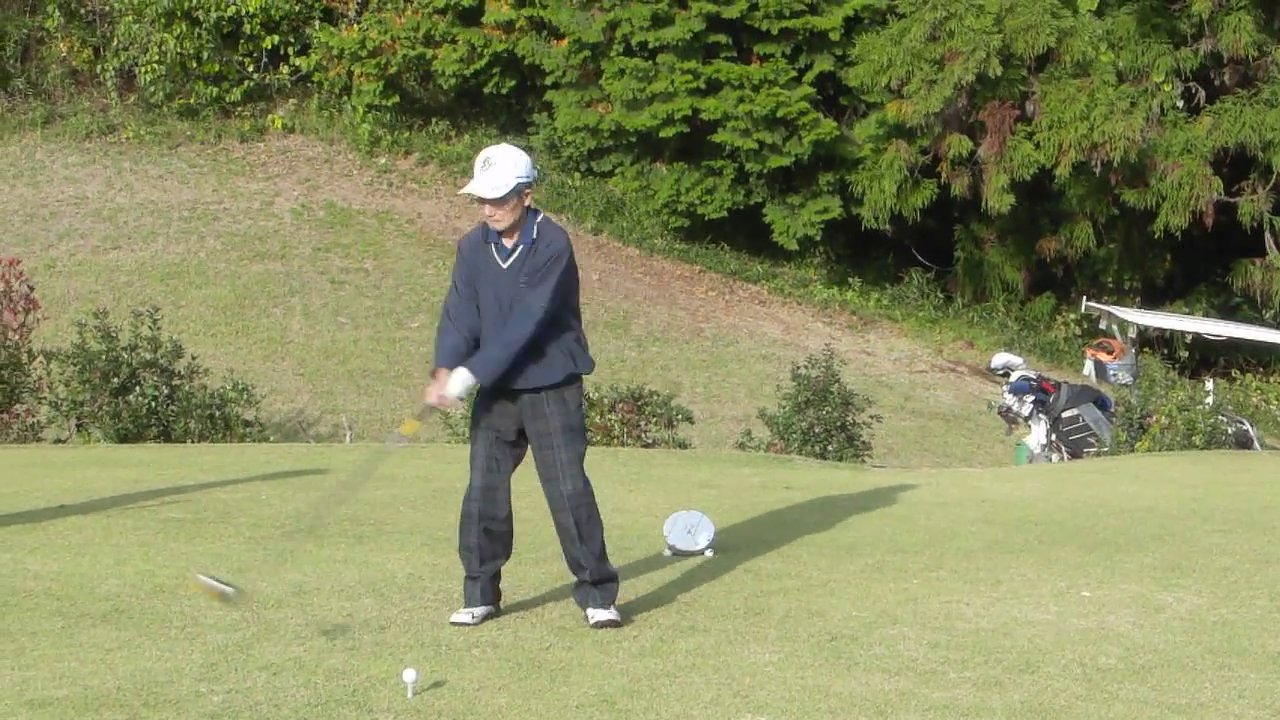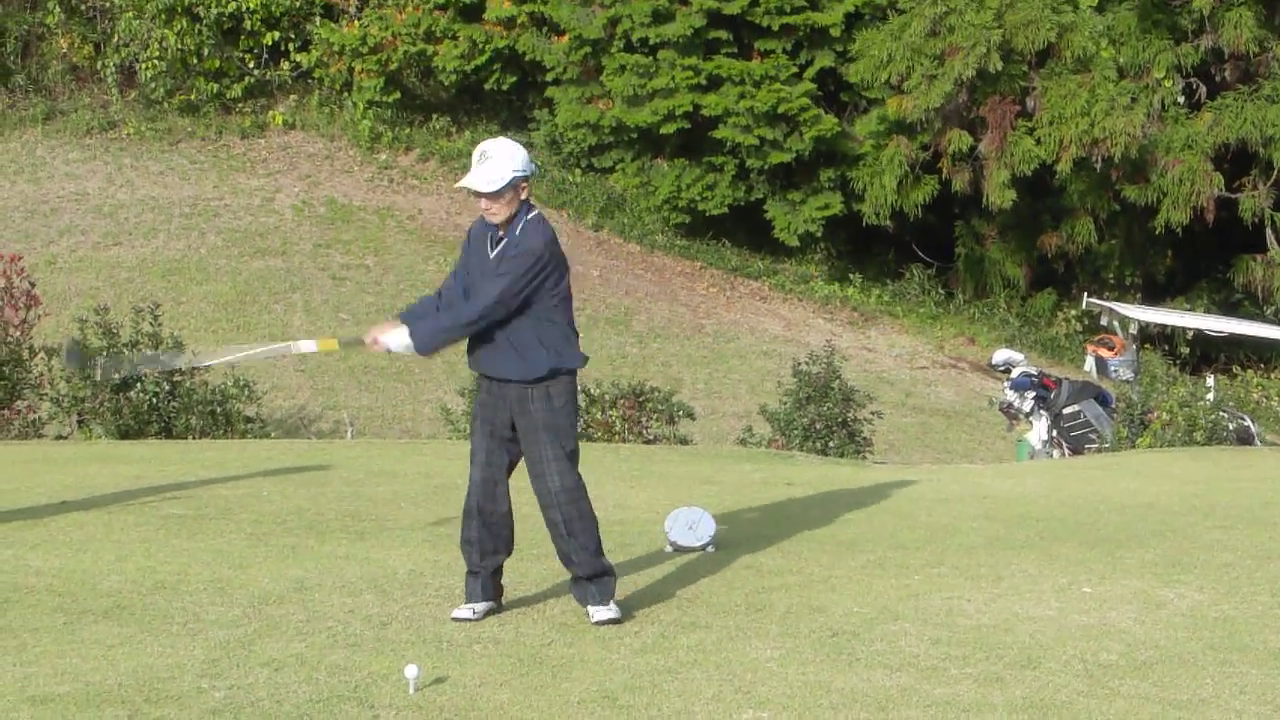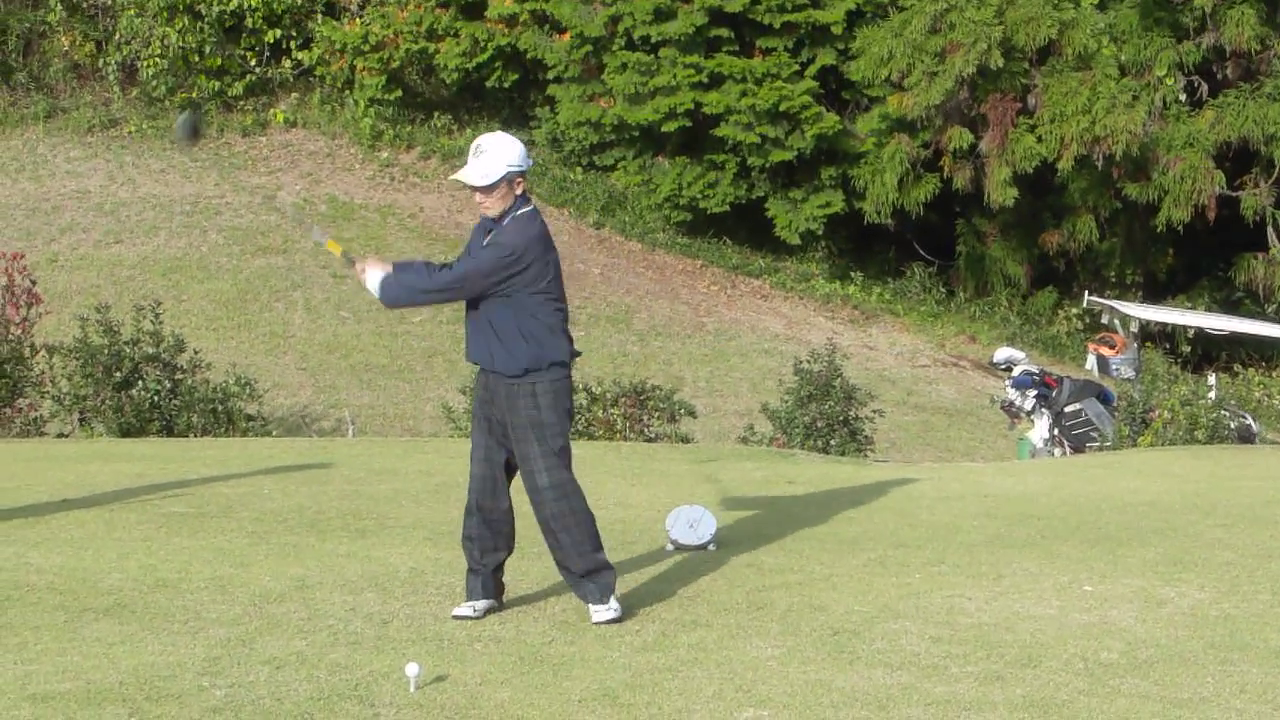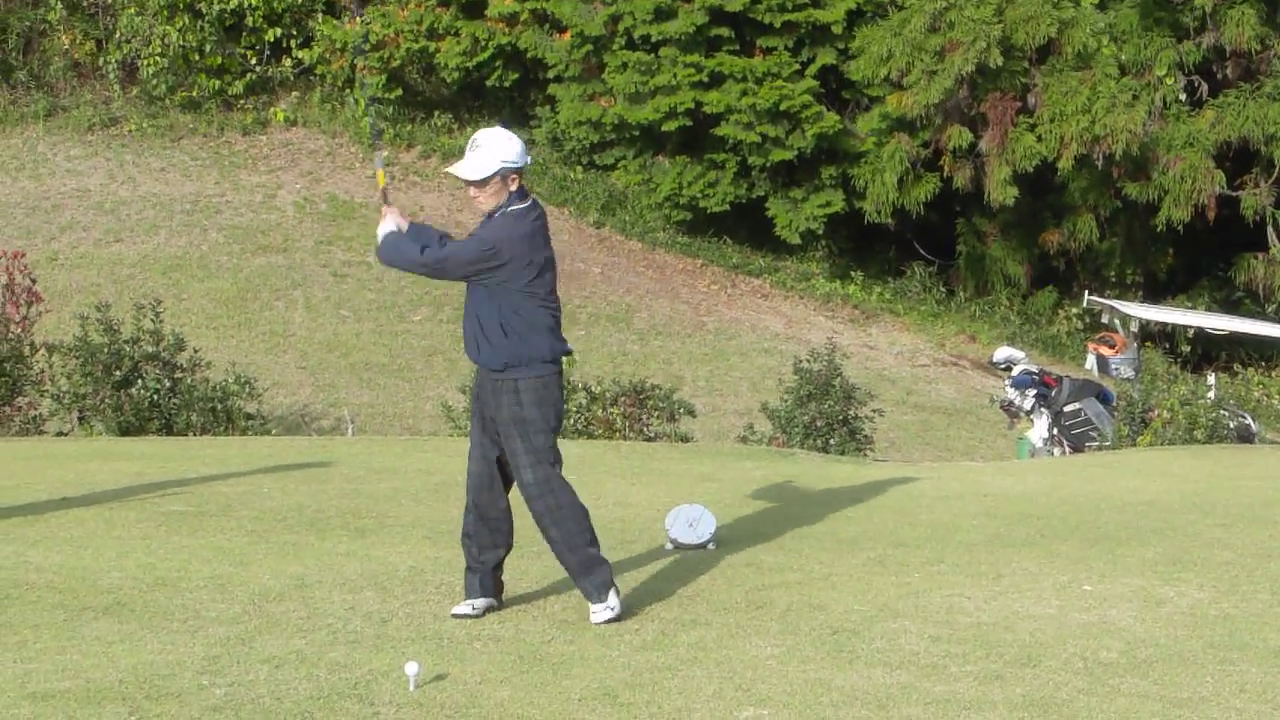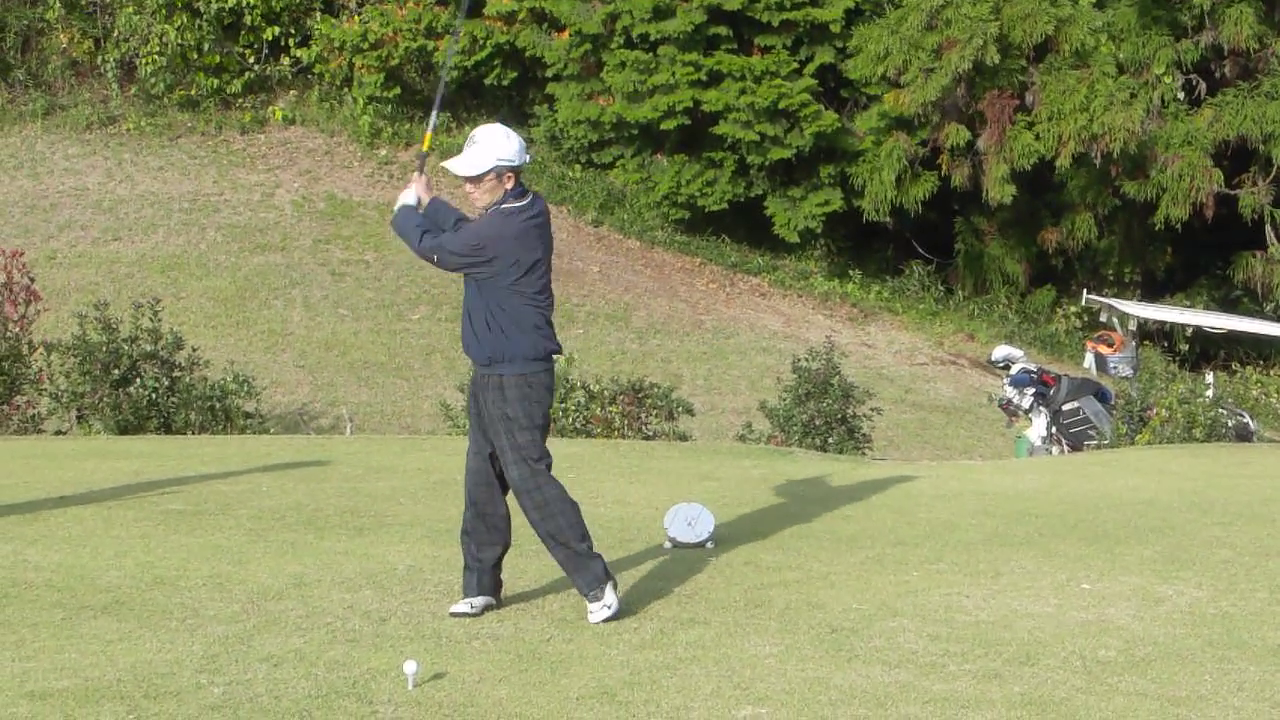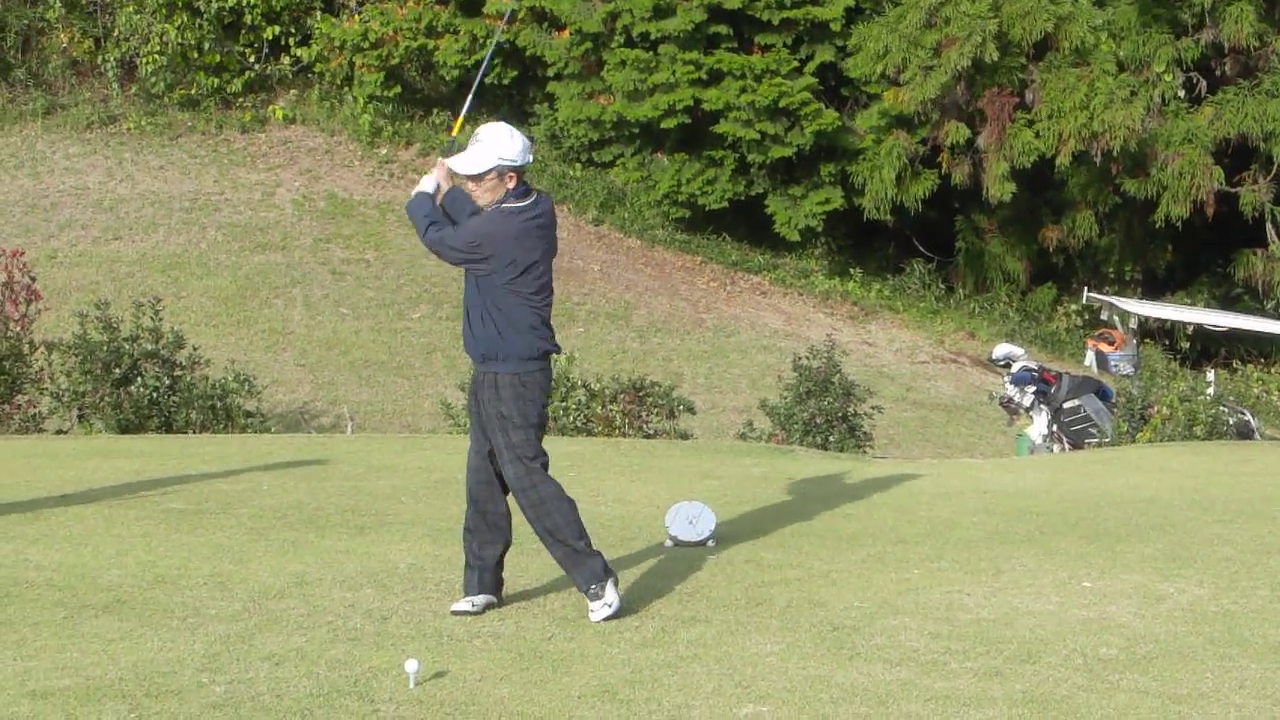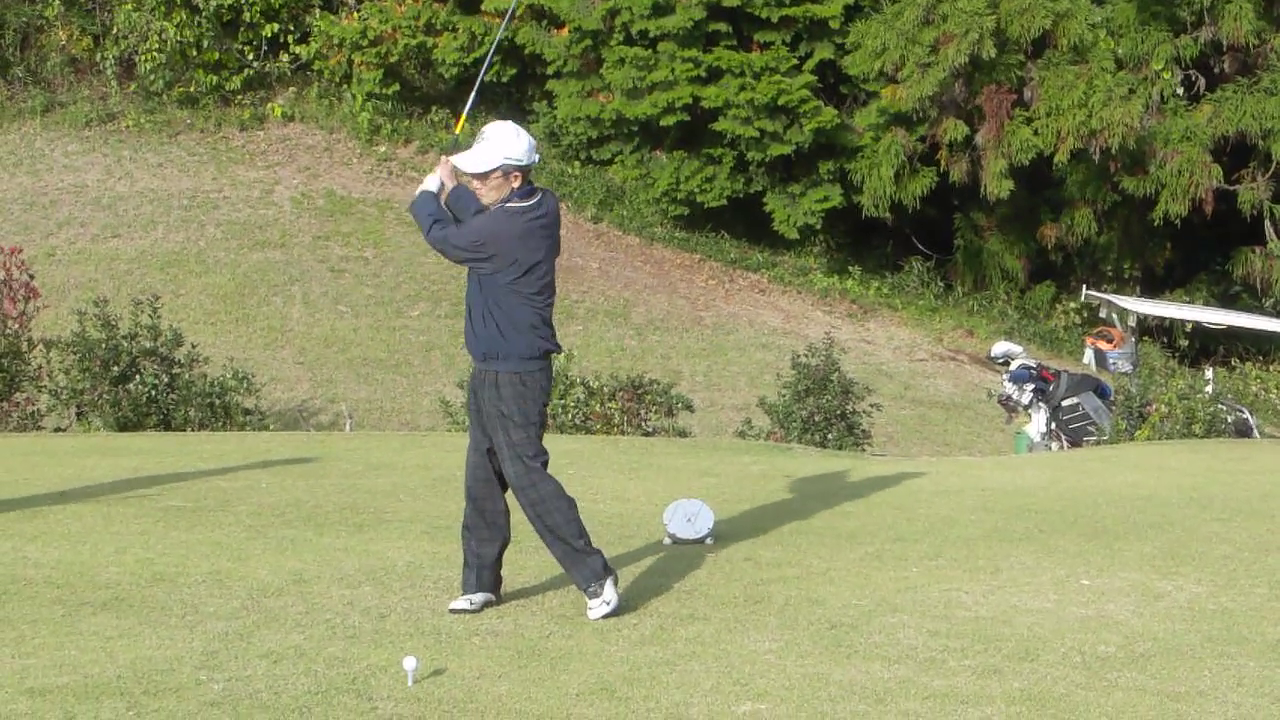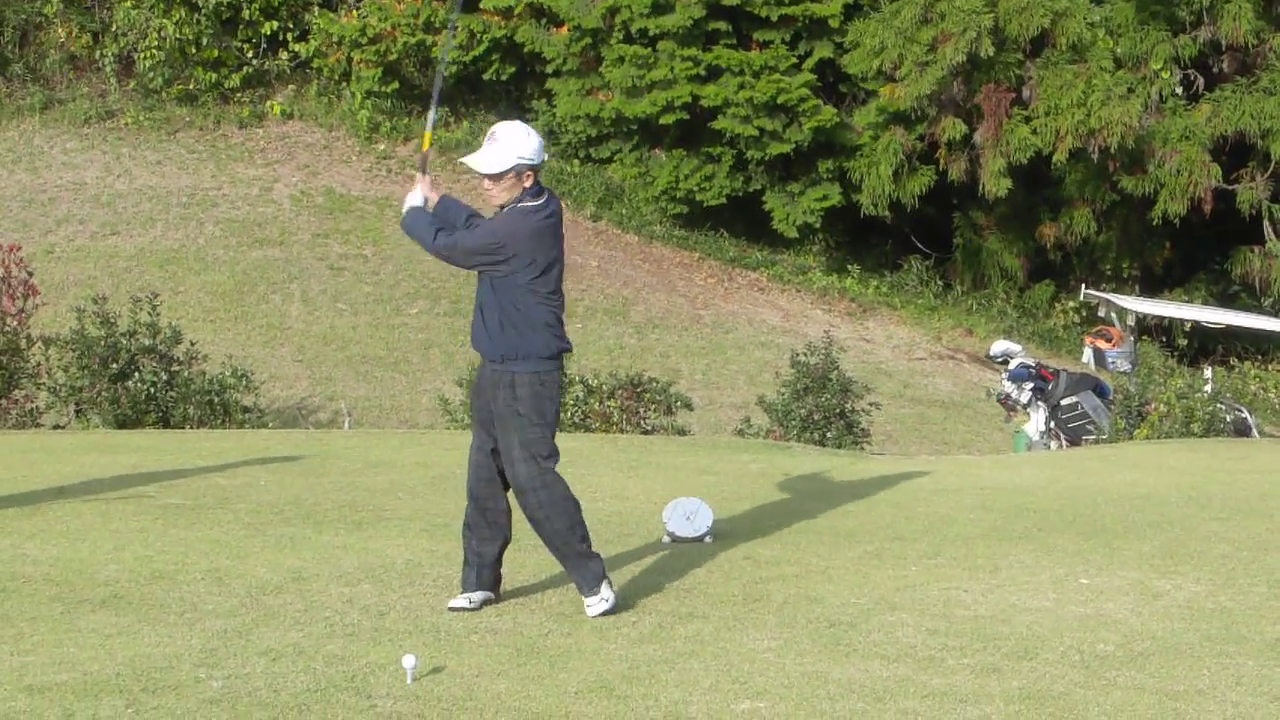
dt=0.1s
person 1, frame 1
left shoulder: (550, 245)
right shoulder: (471, 247)
left elbow: (523, 324)
right elbow: (460, 315)
left wrist: (467, 375)
right wrist: (444, 370)
left hip: (555, 390)
right hip: (497, 391)
left knee: (569, 491)
right knee: (484, 493)
left ankle: (597, 593)
right ankle: (481, 594)
person 1, frame 2
left shoulder: (535, 241)
right shoulder: (482, 234)
left elbow: (481, 308)
right elbow: (453, 293)
left wrist: (410, 336)
right wrist: (400, 326)
left hip: (544, 386)
right hip: (493, 385)
left knee: (559, 487)
right knee: (485, 488)
left ankle: (596, 589)
right ankle: (483, 589)
person 1, frame 3
left shoulder: (521, 237)
right shoulder: (492, 226)
left elbow: (455, 285)
right elbow: (458, 271)
left wrist: (386, 284)
right wrist: (394, 271)
left hip: (536, 382)
right hip: (495, 379)
left knee: (550, 483)
right knee: (485, 485)
left ankle: (598, 589)
right ankle: (483, 587)
person 1, frame 4
left shoulder: (511, 231)
right shoulder: (505, 215)
left elbow: (445, 263)
right elbow: (458, 254)
left wrist: (391, 237)
right wrist: (410, 229)
left hip: (528, 380)
right hip: (493, 375)
left knee: (540, 479)
right knee: (483, 483)
left ankle: (598, 585)
right ankle: (482, 586)
person 1, frame 5
left shoulder: (502, 230)
right shoulder: (524, 209)
left elbow: (436, 248)
right elbow: (463, 235)
left wrist: (408, 208)
right wrist: (430, 204)
left hip: (515, 375)
right hip: (494, 371)
left knee: (527, 476)
right knee: (482, 480)
left ankle: (595, 581)
right ankle: (481, 584)
person 1, frame 6
left shoulder: (501, 230)
right shoulder: (532, 208)
left elbow: (441, 240)
left wrist: (422, 195)
right wrist: (449, 192)
left hip: (513, 373)
right hip: (496, 370)
left knee: (524, 475)
right knee: (484, 479)
left ankle: (595, 577)
right ankle: (483, 583)
person 1, frame 7
left shoulder: (510, 227)
right shoulder: (537, 205)
left elbow: (449, 240)
left wrist: (427, 196)
right wrist: (453, 189)
left hip: (516, 371)
right hip: (494, 368)
left knee: (523, 473)
right knee: (483, 476)
left ankle: (595, 577)
right ankle: (481, 581)
person 1, frame 8
left shoulder: (520, 228)
right shoulder: (535, 207)
left elbow: (450, 245)
right elbow: (480, 234)
left wrist: (414, 210)
right wrist: (439, 202)
left hip: (526, 372)
right hip: (499, 368)
left knee: (532, 475)
right knee: (485, 475)
left ankle: (591, 577)
right ankle: (481, 579)
